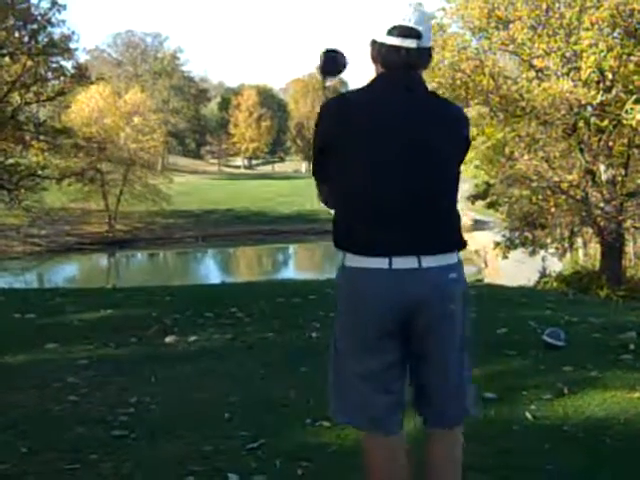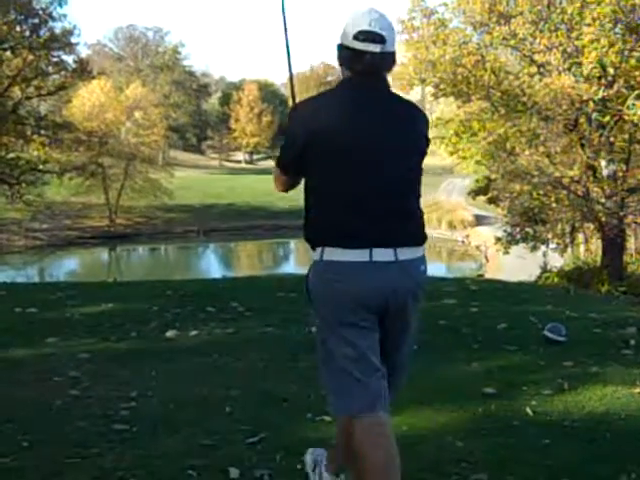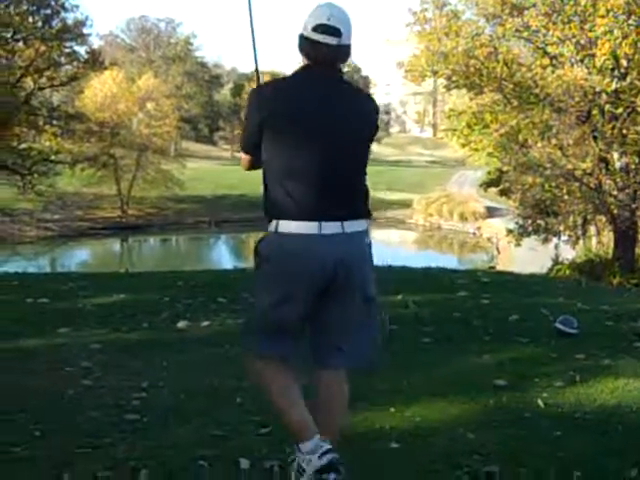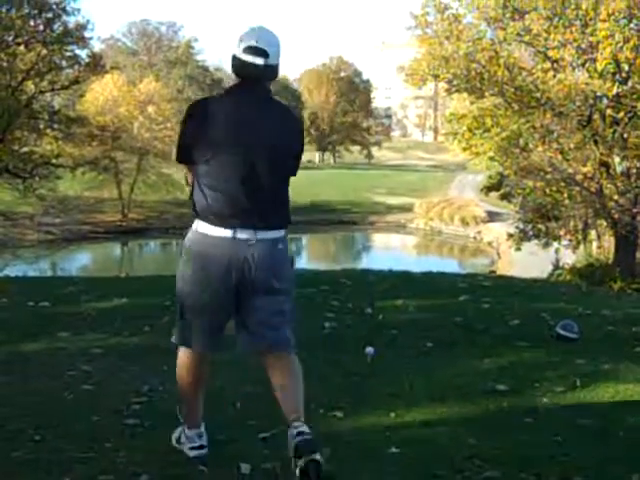
dt=0.4s
person 1, frame 1
left shoulder: (338, 112)
right shoulder: (453, 118)
left elbow: (326, 194)
left hip: (367, 277)
right hip: (439, 275)
left knee: (380, 420)
right knee: (444, 417)
person 1, frame 2
left shoulder: (310, 114)
right shoulder: (413, 119)
left elbow: (283, 182)
left hip: (342, 269)
right hip: (405, 266)
left knee: (367, 404)
right knee: (365, 386)
person 1, frame 3
left shoulder: (269, 97)
right shoulder: (364, 107)
left elbow: (248, 161)
left hip: (293, 242)
right hip: (351, 241)
left knee: (267, 356)
right knee: (334, 362)
person 1, frame 4
left shoulder: (202, 112)
right shoulder: (290, 123)
left hip: (212, 242)
right hip: (269, 245)
left knee: (193, 341)
right knee: (277, 344)
left ankle: (192, 431)
right ankle: (299, 431)
